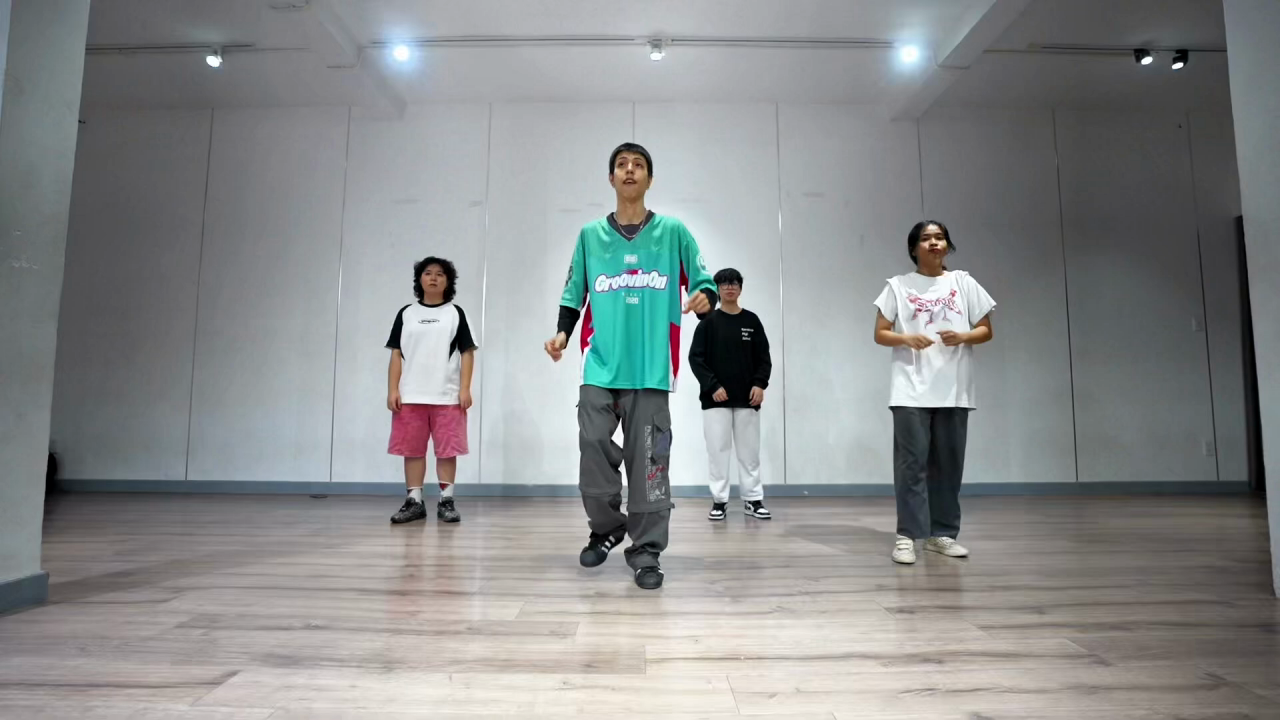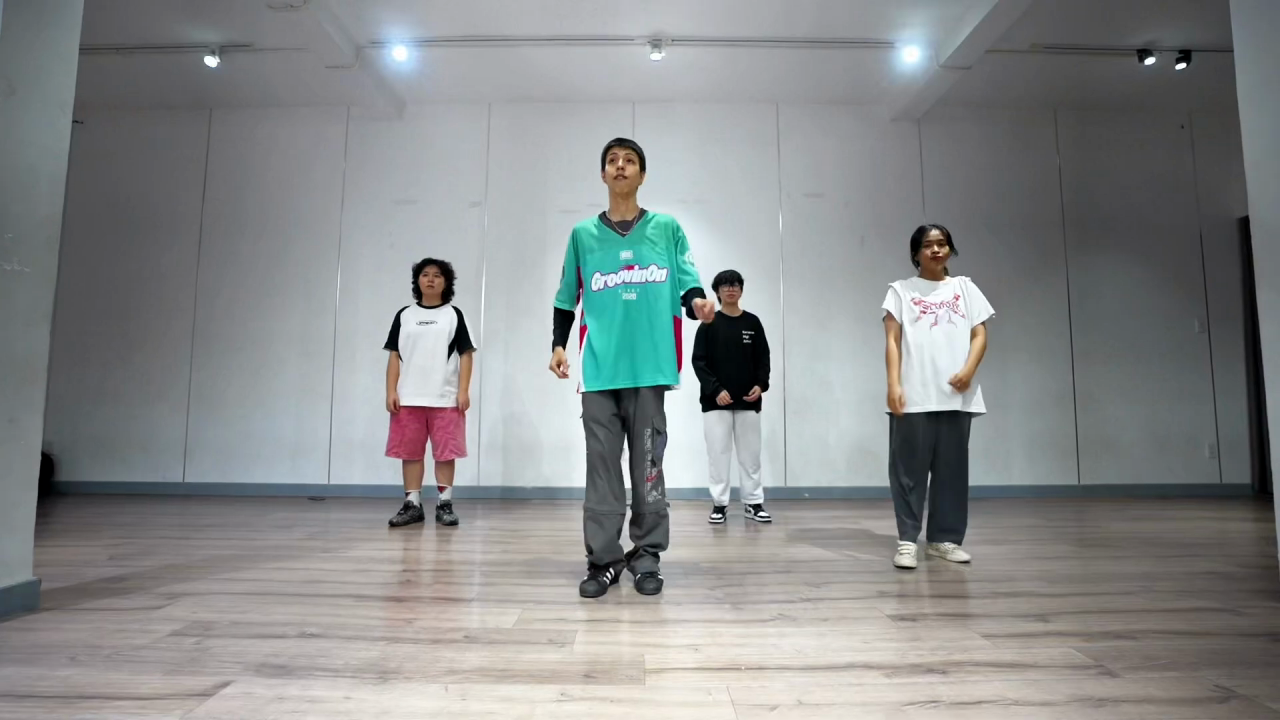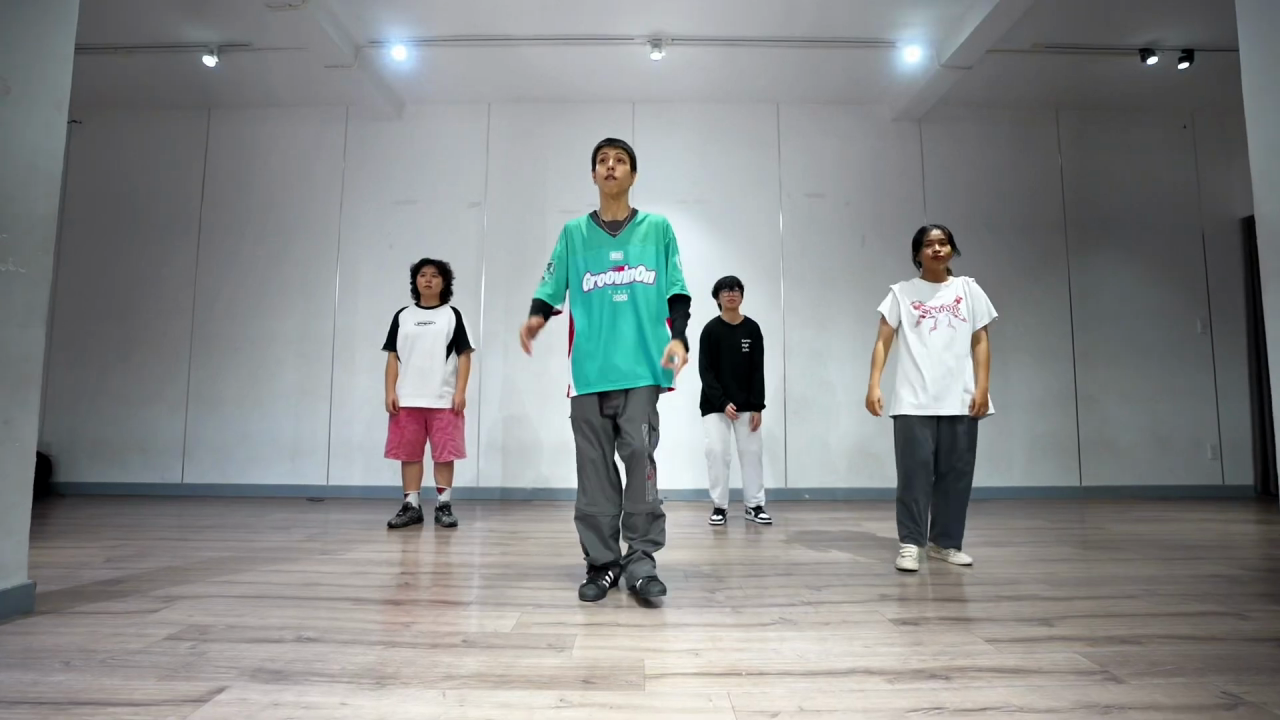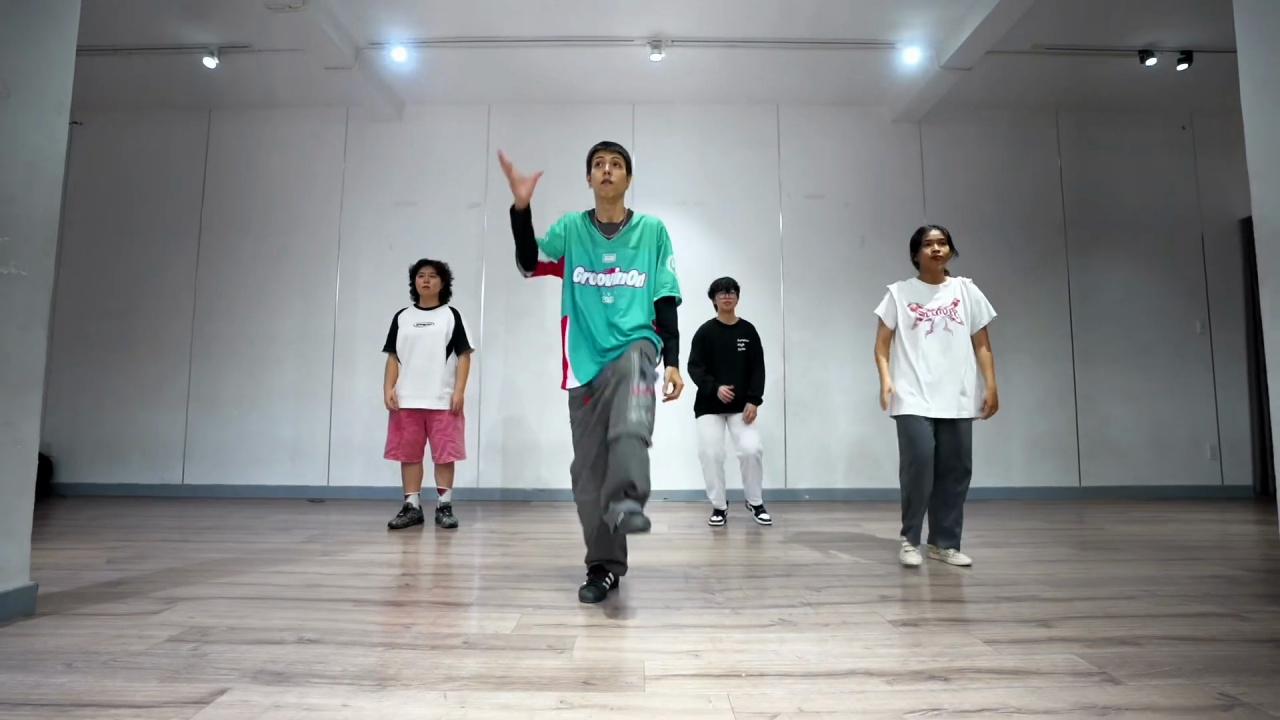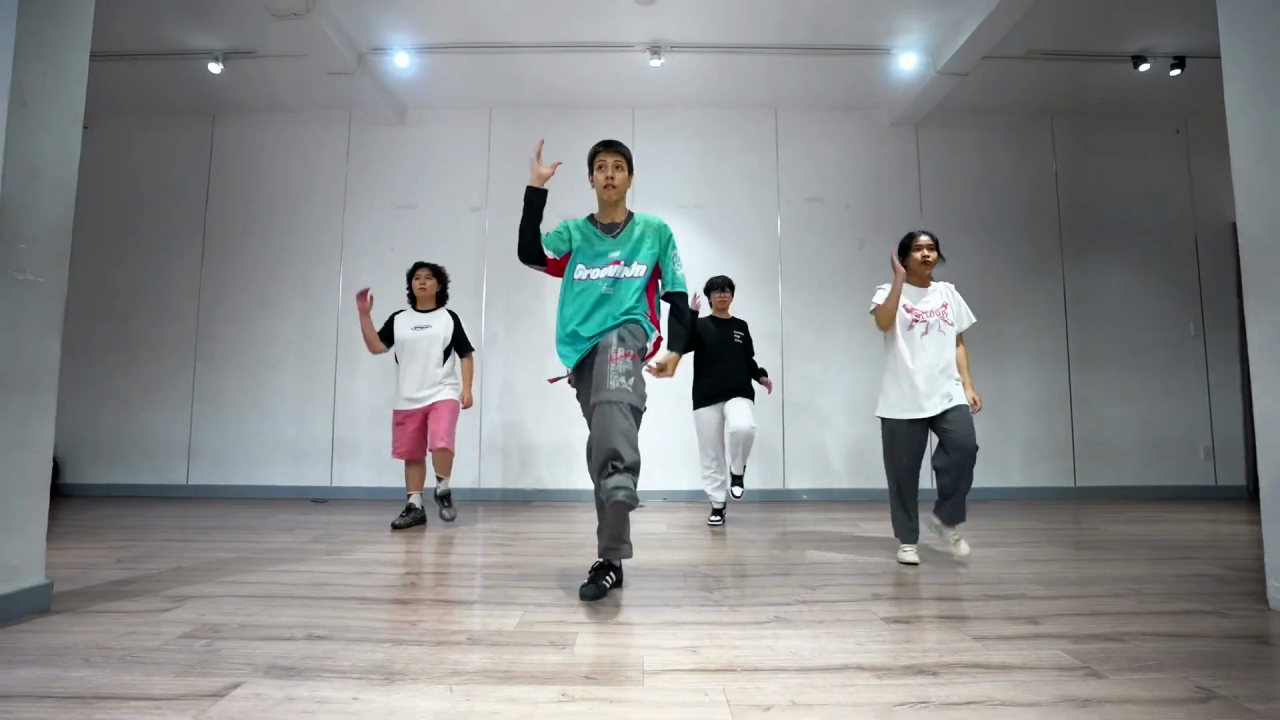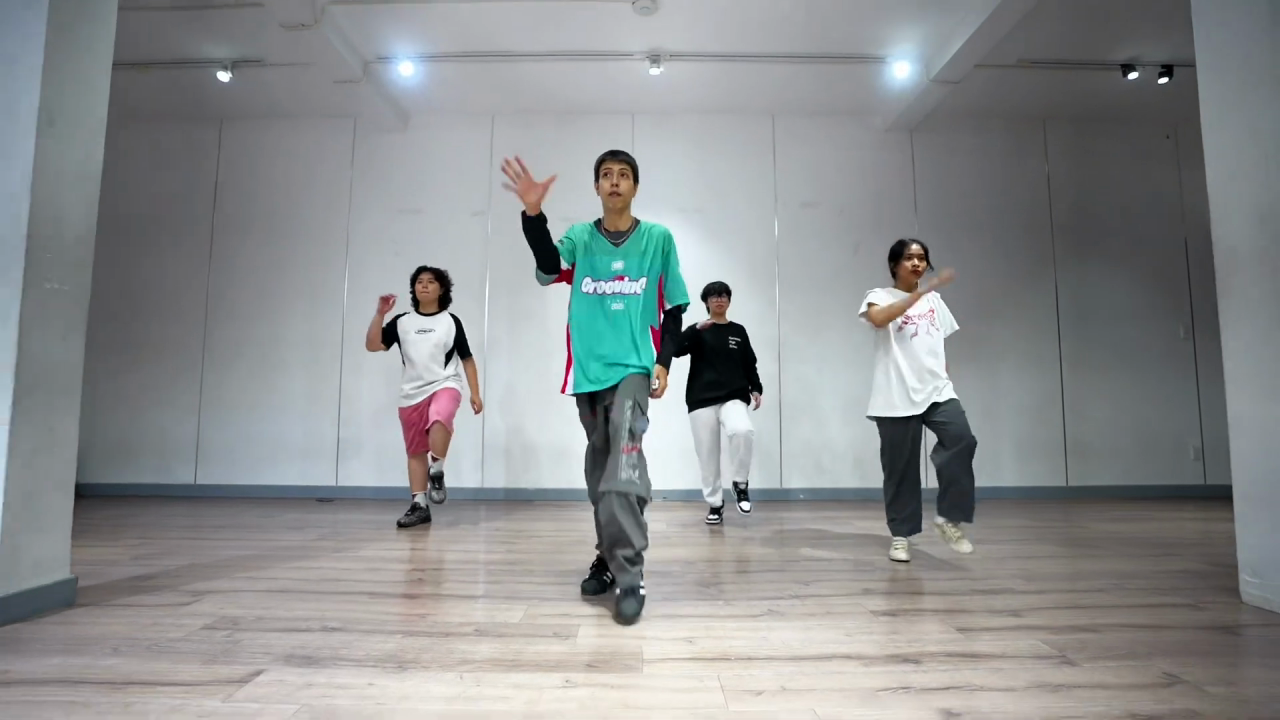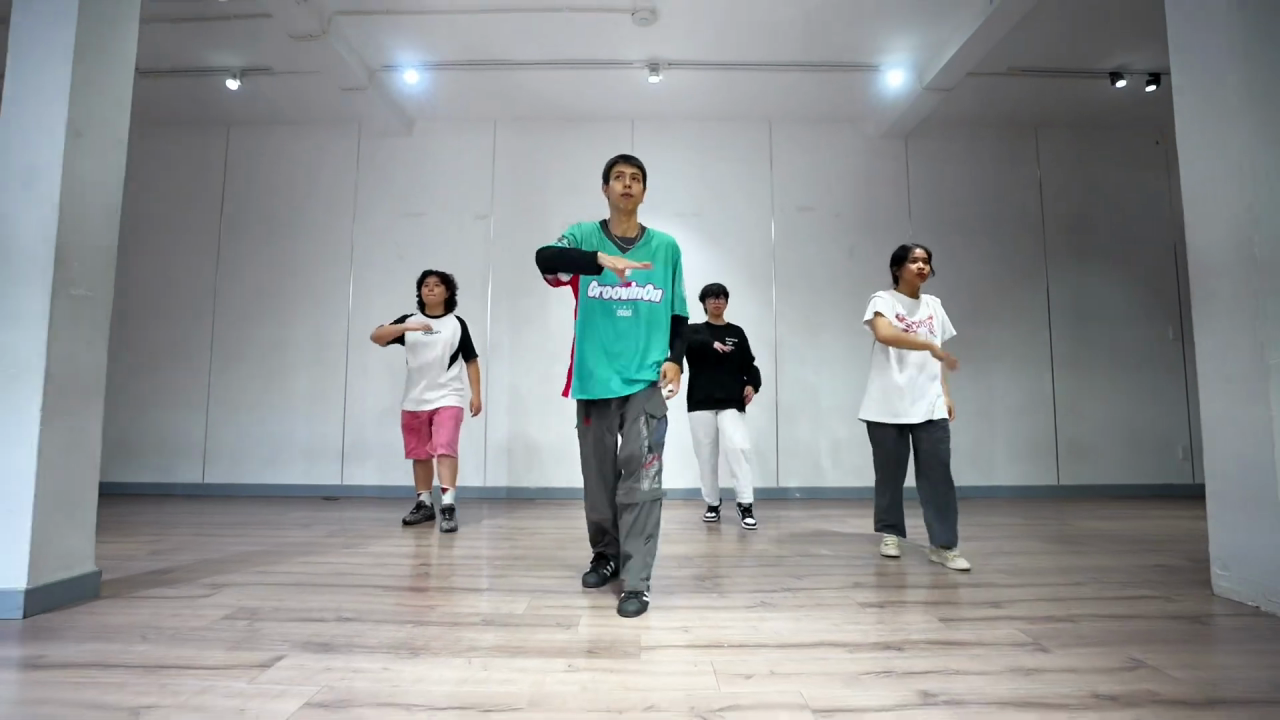
dt=0.2s
person 1, frame 1
left shoulder: (674, 233)
right shoulder: (590, 235)
left elbow: (700, 287)
right elbow: (573, 298)
left wrist: (704, 301)
right wrist: (561, 333)
left hip: (650, 367)
right hip: (600, 365)
left knee: (649, 460)
right knee: (593, 445)
left ankle: (646, 551)
right ankle: (606, 528)
person 1, frame 2
left shoulder: (667, 228)
right shoulder: (582, 235)
left elbow: (687, 286)
right elbow: (566, 299)
left wrist: (700, 302)
right wrist: (558, 346)
left hip: (649, 366)
right hip: (598, 368)
left knee: (648, 463)
right knee: (601, 465)
left ankle: (646, 556)
right ankle: (604, 560)
person 1, frame 3
left shoulder: (657, 228)
right shoulder: (572, 233)
left elbow: (676, 296)
right elbow: (552, 294)
left wrist: (677, 340)
right wrist: (536, 317)
left hip: (642, 364)
right hip: (589, 367)
left knee: (641, 461)
right knee: (594, 467)
left ankle: (641, 558)
right ankle: (603, 563)
person 1, frame 4
left shoulder: (652, 230)
right shoulder: (570, 228)
left elbow: (666, 301)
right elbow: (529, 263)
left wrist: (672, 362)
right wrist: (521, 207)
left hip: (634, 346)
right hip: (585, 359)
left knee: (630, 420)
right knee: (589, 465)
left ankle: (628, 499)
right ankle: (604, 563)
person 1, frame 5
left shoulder: (654, 229)
right shoulder: (572, 230)
left elbow: (676, 293)
right elbow: (530, 256)
left wrist: (676, 346)
right wrist: (536, 187)
left hip: (627, 334)
right hip: (583, 348)
right knee: (601, 452)
left ankle: (619, 474)
right ankle: (610, 558)
person 1, frame 6
left shoulder: (658, 238)
right shoulder: (580, 237)
left elbow: (673, 309)
right elbow: (549, 267)
left wrist: (664, 364)
right wrist: (532, 213)
left hip: (632, 366)
right hip: (588, 370)
left knee: (623, 465)
right knee: (600, 469)
left ankle: (628, 575)
right ankle: (609, 559)
person 1, frame 7
left shoulder: (665, 246)
right shoulder: (586, 236)
left elbow: (678, 314)
right elbow: (545, 261)
left wrist: (674, 359)
right wrist: (603, 262)
left hip: (644, 379)
right hip: (593, 378)
left knee: (641, 480)
right knee: (598, 475)
left ankle: (636, 581)
right ankle: (606, 553)
person 2, frame 1
left shoulder: (964, 283)
right shoulder: (898, 286)
left elbow: (986, 329)
right elbow: (880, 332)
left wrist: (963, 337)
right wrist: (908, 339)
left hip: (954, 390)
right hip: (911, 391)
left knee: (948, 463)
right knee: (911, 460)
left ankle: (941, 533)
right ankle: (907, 535)
person 2, frame 2
left shoulder: (965, 288)
right shoulder: (901, 291)
left elbow: (979, 336)
right elbow: (893, 340)
left wrist: (969, 370)
right wrist: (894, 385)
left hip: (956, 395)
right hip: (914, 395)
left knee: (953, 468)
right knee: (910, 469)
left ankle: (944, 538)
right ankle: (908, 540)
person 2, frame 3
left shoulder: (968, 289)
right shoulder: (902, 292)
left elbow: (980, 342)
right elbow: (883, 342)
left wrist: (983, 387)
right wrist: (874, 384)
left hip: (959, 398)
right hip: (915, 398)
left knee: (955, 471)
right knee: (914, 467)
left ankle: (945, 542)
right ankle: (910, 544)
person 2, frame 4
left shoulder: (965, 290)
right shoulder: (899, 293)
left elbow: (981, 343)
right elbow: (880, 345)
left wrist: (990, 386)
right wrist: (885, 379)
left hip: (956, 398)
right hip: (913, 398)
left knee: (954, 472)
right knee: (918, 464)
left ankle: (944, 542)
right ankle: (910, 538)
person 2, frame 5
left shoulder: (949, 293)
right shoulder: (889, 293)
left elbow: (958, 344)
right elbow: (883, 323)
left wrist: (968, 385)
right wrist: (899, 281)
left hip: (947, 393)
right hip: (904, 397)
left knee: (963, 447)
right knee: (904, 469)
left ankle: (945, 517)
right ankle: (907, 539)
person 2, frame 6
left shoulder: (935, 300)
right shoulder: (879, 296)
right elbow: (879, 318)
right wrist: (922, 291)
left hip: (937, 390)
right hip: (896, 397)
left knee: (961, 441)
right knee: (900, 468)
left ankle: (950, 517)
right ankle: (901, 535)
person 2, frame 7
left shoulder: (934, 305)
right shoulder: (883, 300)
right elbow: (884, 335)
left wrist: (946, 394)
right wrist: (929, 345)
left hip: (929, 405)
right hip: (887, 405)
left knee: (937, 472)
right knee: (889, 472)
left ankle: (943, 544)
right ankle: (890, 534)
person 3, frame 1
left shoulder: (455, 314)
right shoulder: (406, 314)
left elbow: (467, 353)
right elbow: (396, 354)
left wrist: (466, 389)
right wrist: (393, 389)
left hip: (447, 395)
right hip: (411, 395)
left knee: (447, 449)
right knee: (412, 449)
left ankle: (446, 501)
right ankle: (414, 501)
person 3, frame 2
left shoulder: (454, 315)
right shoulder: (404, 315)
left elbow: (466, 355)
right elbow: (394, 356)
left wrist: (464, 391)
right wrist: (391, 391)
left hip: (445, 398)
right hip: (409, 397)
left knee: (445, 452)
right knee: (410, 452)
left ankle: (444, 504)
right ankle: (412, 504)
person 3, frame 3
left shoulder: (452, 315)
right shoulder: (402, 316)
left elbow: (464, 355)
right elbow: (393, 357)
left wrist: (460, 391)
right wrist: (390, 392)
left hip: (443, 399)
right hip: (407, 398)
left knee: (444, 453)
right knee: (408, 453)
left ankle: (443, 506)
right ankle: (411, 506)
person 3, frame 4
left shoulder: (451, 316)
right shoulder: (401, 318)
left elbow: (464, 356)
right elbow: (392, 358)
left wrist: (459, 390)
right wrist: (388, 388)
left hip: (443, 399)
right hip: (406, 399)
left knee: (444, 454)
right knee: (408, 453)
left ankle: (444, 507)
right ankle: (411, 507)
person 3, frame 5
left shoulder: (449, 318)
right shoulder: (399, 319)
left elbow: (466, 355)
right elbow: (376, 347)
left wrist: (467, 388)
right wrist: (365, 315)
left hip: (443, 394)
right hip: (409, 397)
left knee: (442, 445)
right knee: (411, 454)
left ankle: (444, 492)
right ankle: (414, 507)
person 3, frame 6
left shoulder: (451, 322)
right shoulder: (402, 321)
left elbow: (467, 359)
right elbow: (372, 345)
left wrist: (475, 393)
right wrist: (380, 314)
left hip: (445, 386)
right hip: (412, 394)
left knee: (439, 421)
right knee: (416, 450)
left ankle: (437, 471)
right ankle: (419, 505)
person 3, frame 7
left shoulder: (457, 324)
right shoulder: (409, 322)
left elbow: (471, 361)
right elbow: (377, 337)
left wrist: (476, 394)
right wrist: (408, 327)
left hip: (448, 398)
right hip: (416, 400)
left knee: (445, 449)
right knee: (420, 455)
left ankle: (448, 507)
right ankle: (424, 504)
person 4, frame 1
left shoulder: (752, 320)
right shoulder: (708, 322)
left elbow: (763, 356)
right elbow: (695, 358)
left wrist: (761, 384)
right wrist: (712, 386)
left hip: (746, 397)
right hip: (716, 397)
left knee: (749, 450)
right knee: (718, 450)
left ankle: (753, 500)
right ankle: (719, 500)
person 4, frame 2
left shoulder: (752, 323)
right shoulder: (709, 324)
left elbow: (763, 358)
right elbow: (699, 361)
left wrist: (760, 384)
right wrist: (715, 390)
left hip: (747, 400)
right hip: (716, 400)
left knee: (750, 453)
right knee: (718, 452)
left ankle: (753, 503)
right ankle: (719, 504)
person 4, frame 3
left shoulder: (752, 329)
right shoulder: (711, 330)
left elbow: (757, 370)
right elbow: (706, 370)
left wrist: (757, 406)
right wrist: (723, 402)
left hip: (746, 405)
right hip: (715, 405)
left knee: (752, 453)
right knee: (716, 453)
left ankle: (754, 505)
right ankle: (719, 505)
person 4, frame 4
left shoulder: (748, 330)
right shoulder: (706, 330)
left elbow: (756, 368)
right elbow: (694, 368)
left wrist: (754, 400)
right wrist: (715, 387)
left hip: (741, 405)
right hip: (709, 405)
left knee: (751, 450)
right knee: (710, 455)
left ankle: (754, 501)
right ankle: (718, 506)
person 4, frame 5
left shoulder: (741, 326)
right shoulder: (700, 324)
left wrist: (761, 375)
left hip: (738, 393)
right hip: (707, 397)
left knee: (744, 427)
right knee: (711, 453)
left ankle: (737, 471)
right ankle: (718, 504)
person 4, frame 6
left shoulder: (739, 331)
right shoulder: (698, 330)
left elbow: (749, 364)
right elbow: (676, 348)
left wrist: (756, 389)
right wrist: (697, 329)
left hip: (734, 397)
right hip: (701, 400)
left knee: (743, 431)
right knee: (707, 455)
left ankle: (740, 483)
right ankle: (715, 504)
person 4, frame 7
left shoulder: (737, 332)
right shoulder: (696, 330)
left elbow: (748, 363)
left wrist: (753, 383)
right wrist: (710, 344)
left hip: (731, 403)
right hip: (701, 403)
left knee: (738, 449)
right knee: (706, 456)
left ankle: (745, 505)
right ankle: (713, 503)
